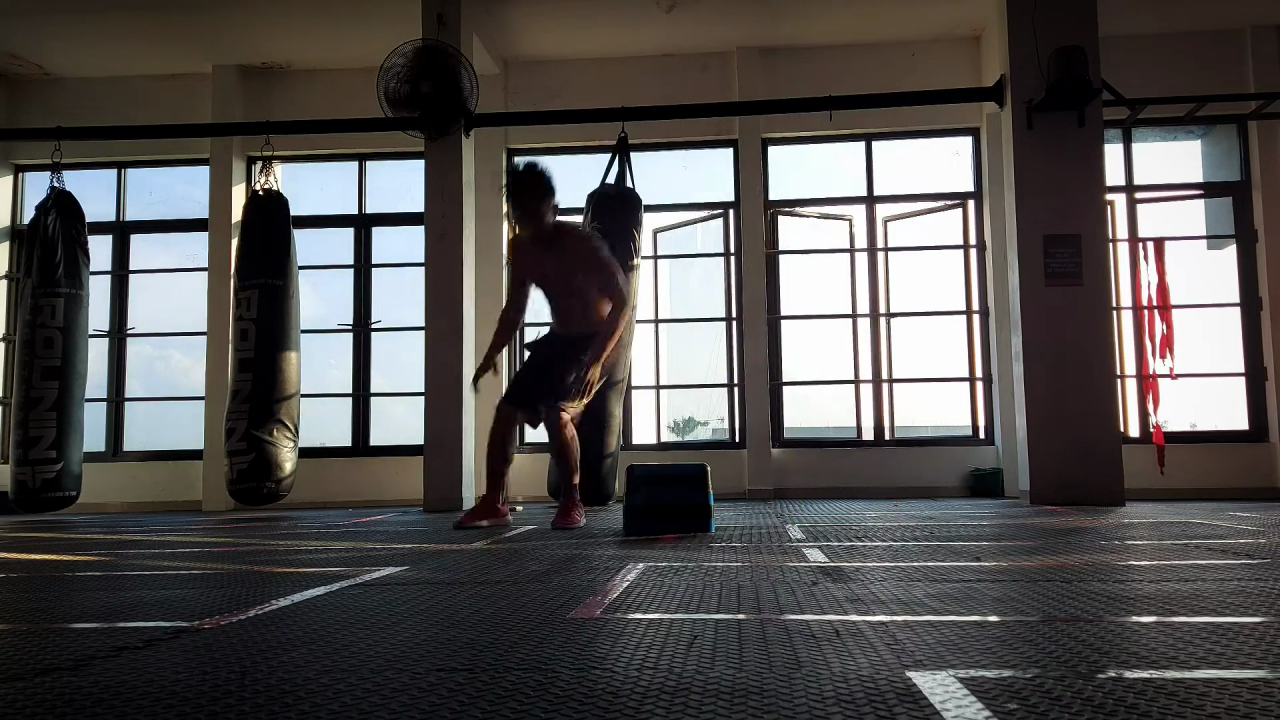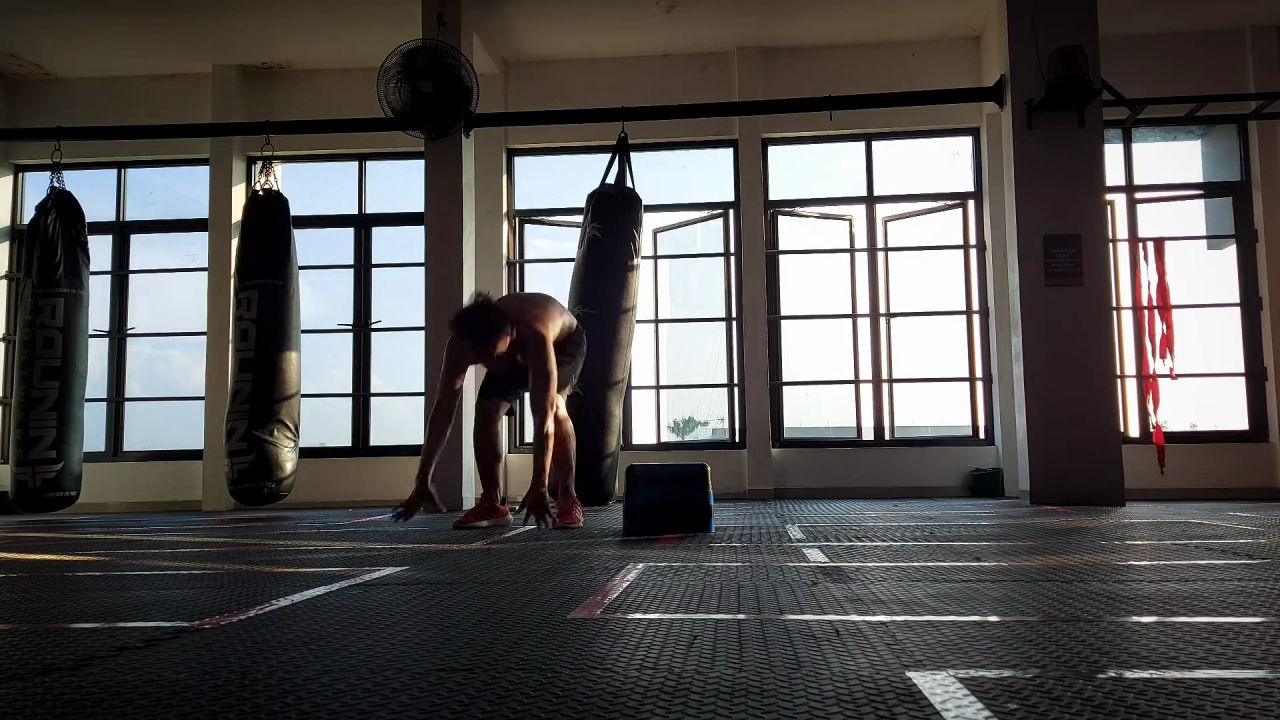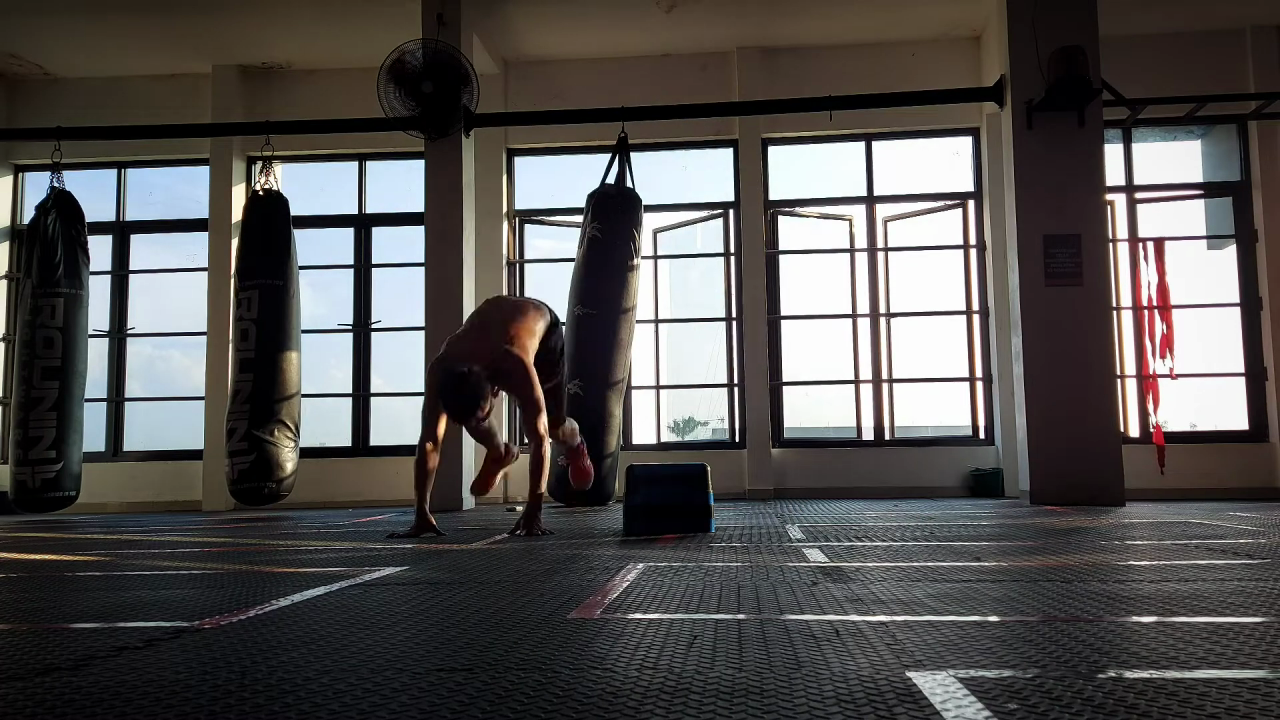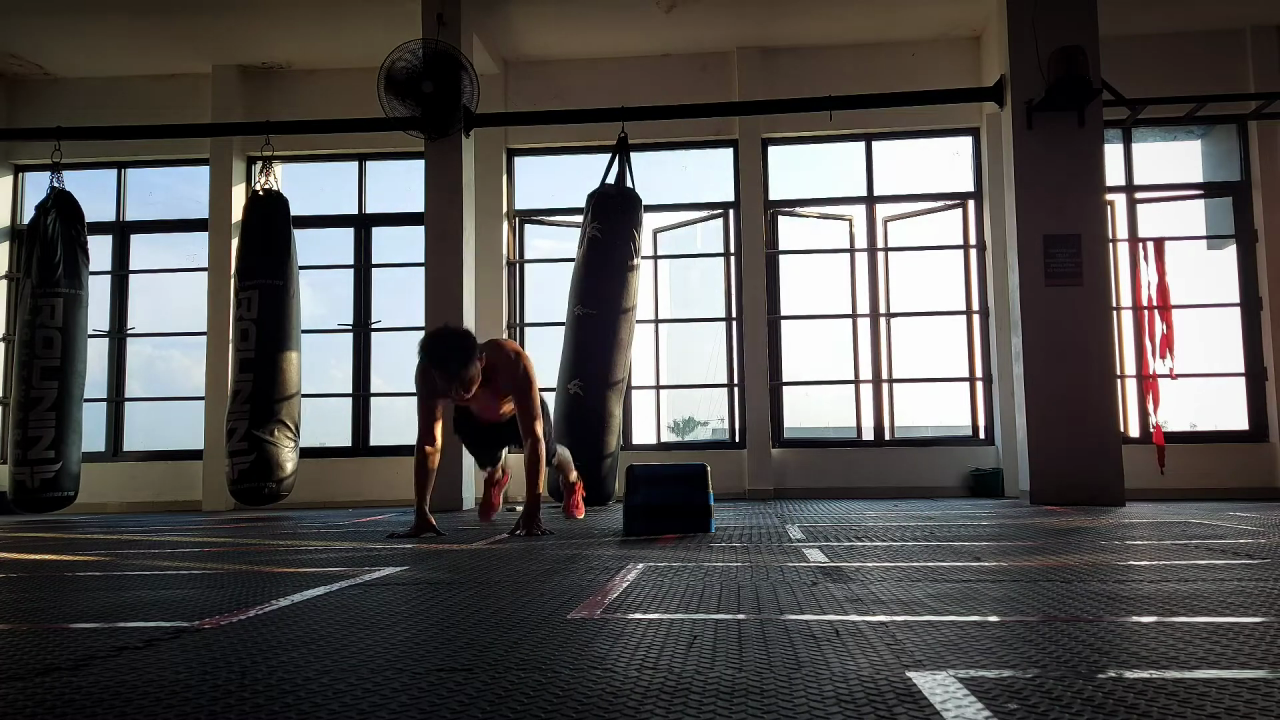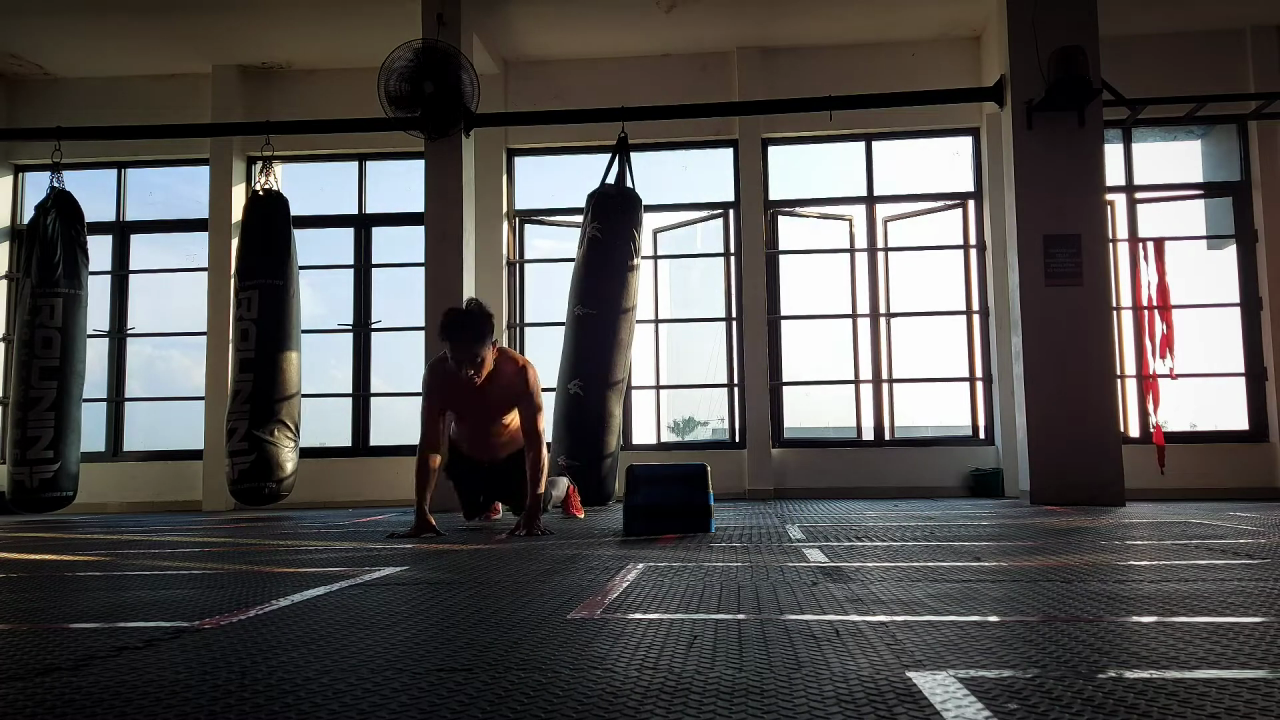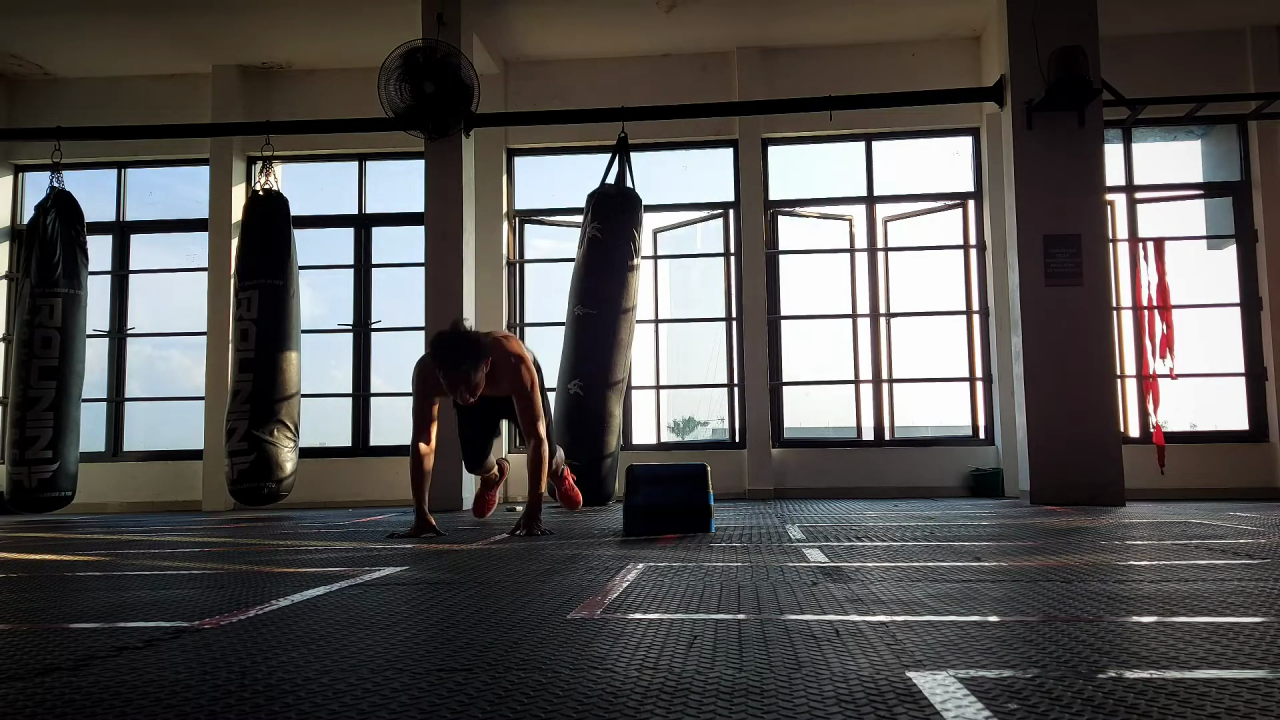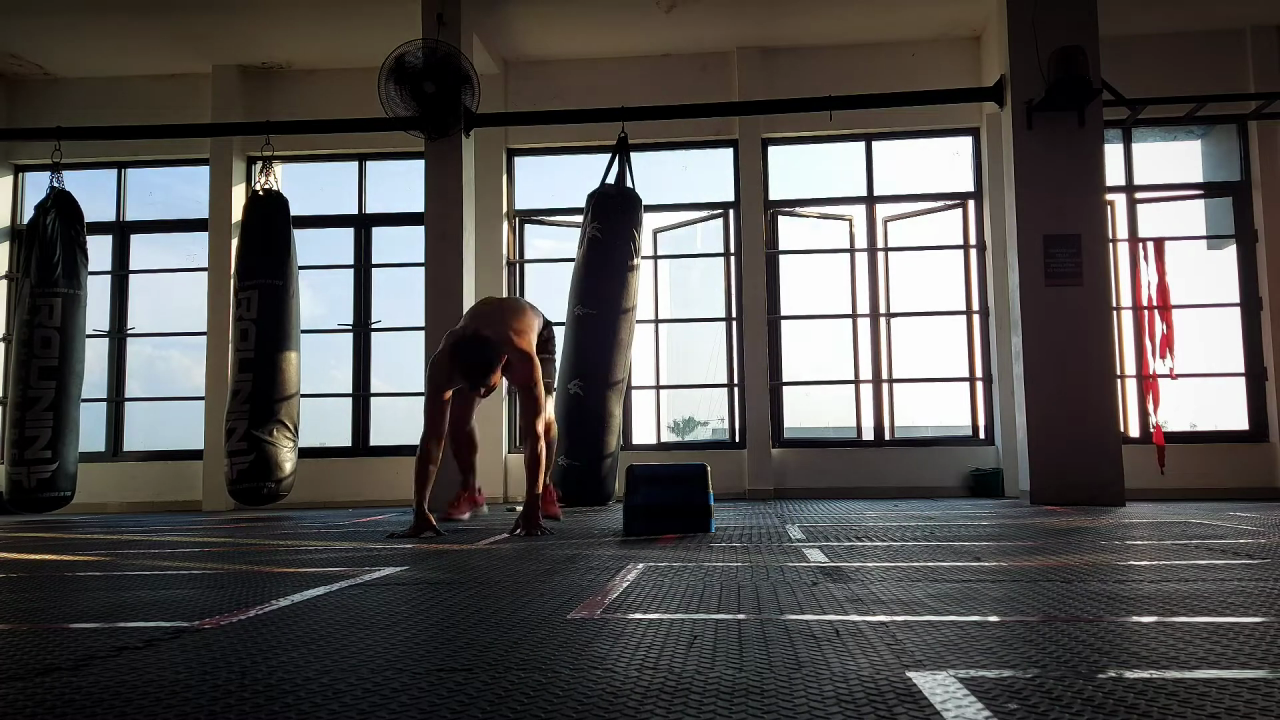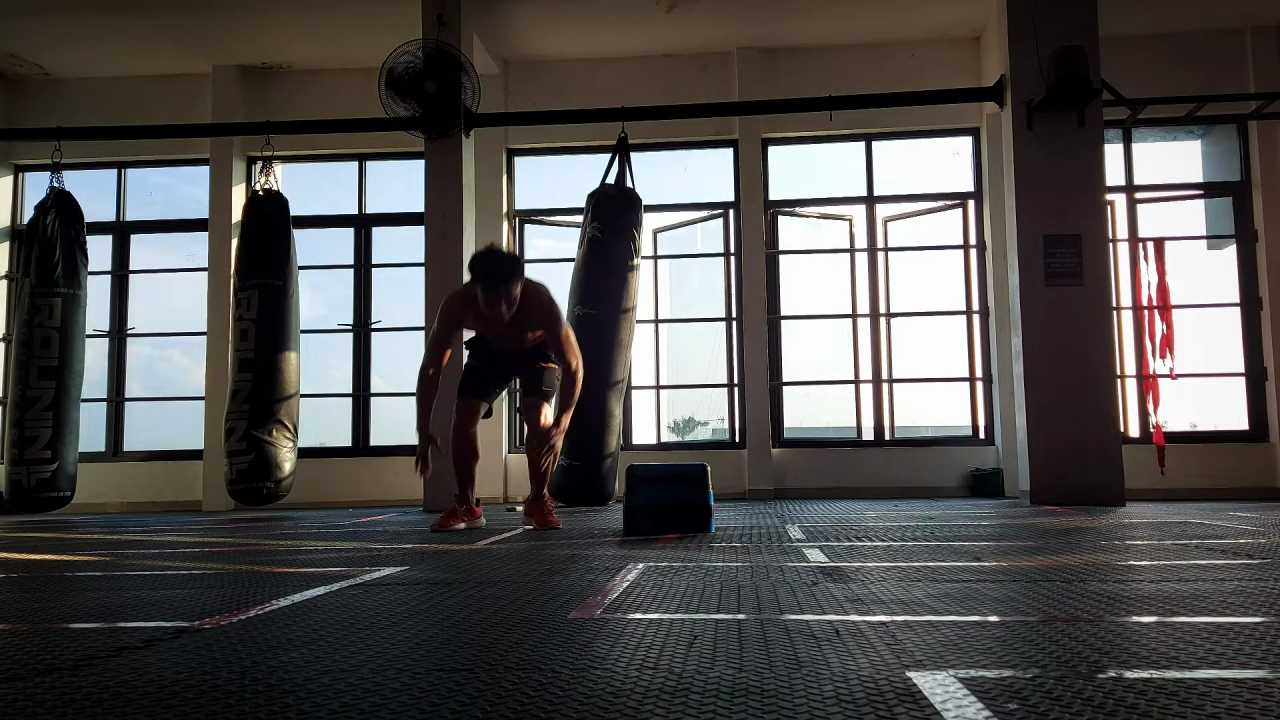
dt=0.2s
person 1, frame 1
left shoulder: (583, 244)
right shoulder: (520, 249)
left elbow: (622, 302)
right elbow: (514, 308)
left wrist: (597, 361)
right wrist: (492, 354)
left hip: (596, 341)
right hip: (559, 337)
left knee: (556, 412)
right knee: (505, 412)
left ankle: (572, 500)
right ankle: (494, 505)
person 1, frame 2
left shoulder: (535, 338)
right shoulder: (462, 340)
left elbow: (544, 419)
right elbow: (444, 406)
left wrist: (539, 488)
right wrist: (422, 482)
left hip: (565, 339)
left knee: (553, 407)
right knee: (487, 407)
left ankle: (568, 497)
right ankle: (493, 503)
person 1, frame 3
left shoulder: (517, 365)
right shoulder: (442, 368)
left elbow: (538, 436)
right elbow: (430, 439)
left wrist: (533, 511)
right wrist: (421, 513)
left hip: (541, 321)
left knee: (553, 424)
right knee: (474, 421)
left ankle: (576, 447)
right ankle: (500, 453)
person 1, frame 4
left shoulder: (514, 364)
right shoulder: (428, 372)
left elbow: (533, 438)
right elbow: (428, 442)
left wrist: (532, 513)
right wrist: (421, 515)
left hip: (514, 412)
left ankle: (571, 478)
right ankle: (495, 473)
person 1, frame 5
left shoulder: (519, 370)
right shoulder: (438, 373)
left elbow: (536, 443)
right elbow: (430, 446)
left wrist: (533, 513)
right wrist: (421, 514)
left ankle: (565, 488)
right ankle: (493, 493)
person 1, frame 6
left shoulder: (515, 364)
right shoulder: (427, 371)
left elbow: (537, 439)
right elbow: (422, 442)
left wrist: (533, 513)
right wrist: (421, 515)
left hip: (511, 390)
left knee: (547, 455)
right knee: (475, 464)
left ankle: (560, 473)
right ankle: (494, 475)
person 1, frame 7
left shoulder: (523, 360)
right shoulder: (444, 362)
left elbow: (534, 435)
right elbow: (433, 436)
left wrist: (531, 510)
right wrist: (420, 511)
left hip: (535, 331)
left knee: (543, 417)
right knee: (458, 416)
left ankle: (544, 487)
right ankle: (469, 491)
person 1, frame 8
left shoulder: (541, 302)
right shoulder: (458, 303)
left elbow: (574, 367)
right elbow: (431, 369)
left wrist: (561, 426)
right wrist: (424, 432)
left hip: (539, 348)
right hip: (488, 349)
left knee: (540, 419)
right knee: (463, 421)
left ankle: (538, 500)
right ankle: (465, 504)
